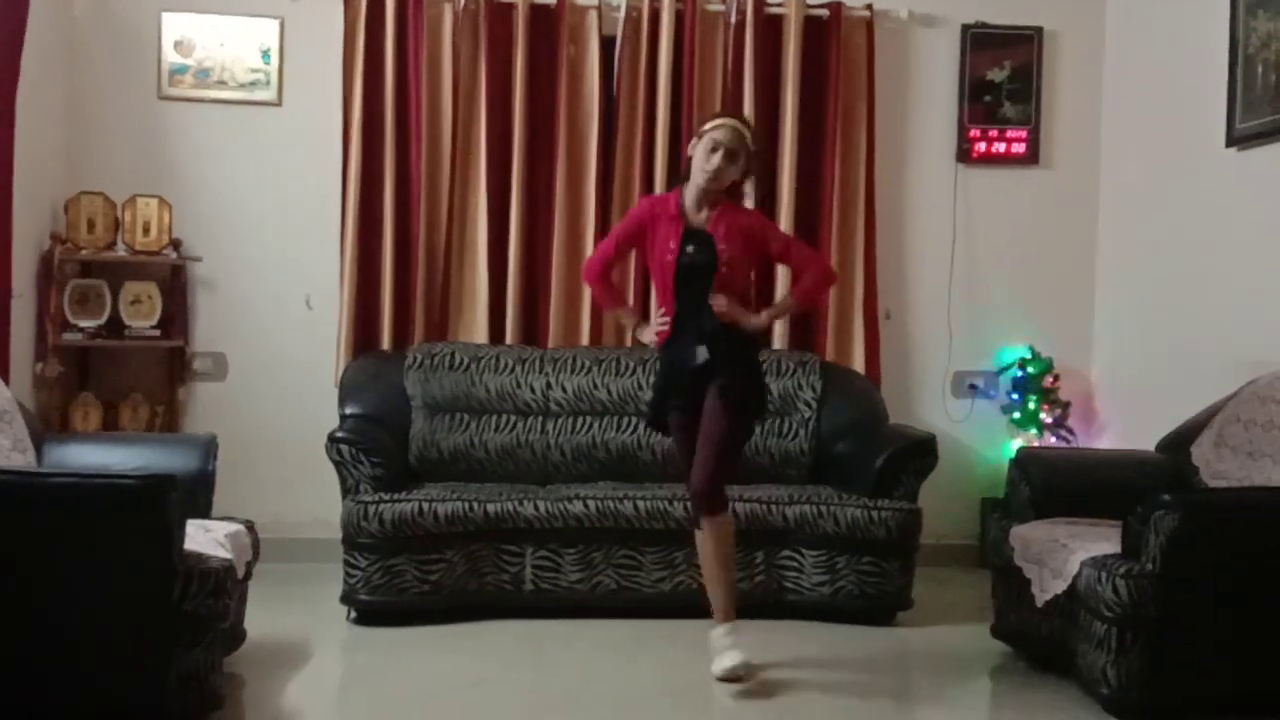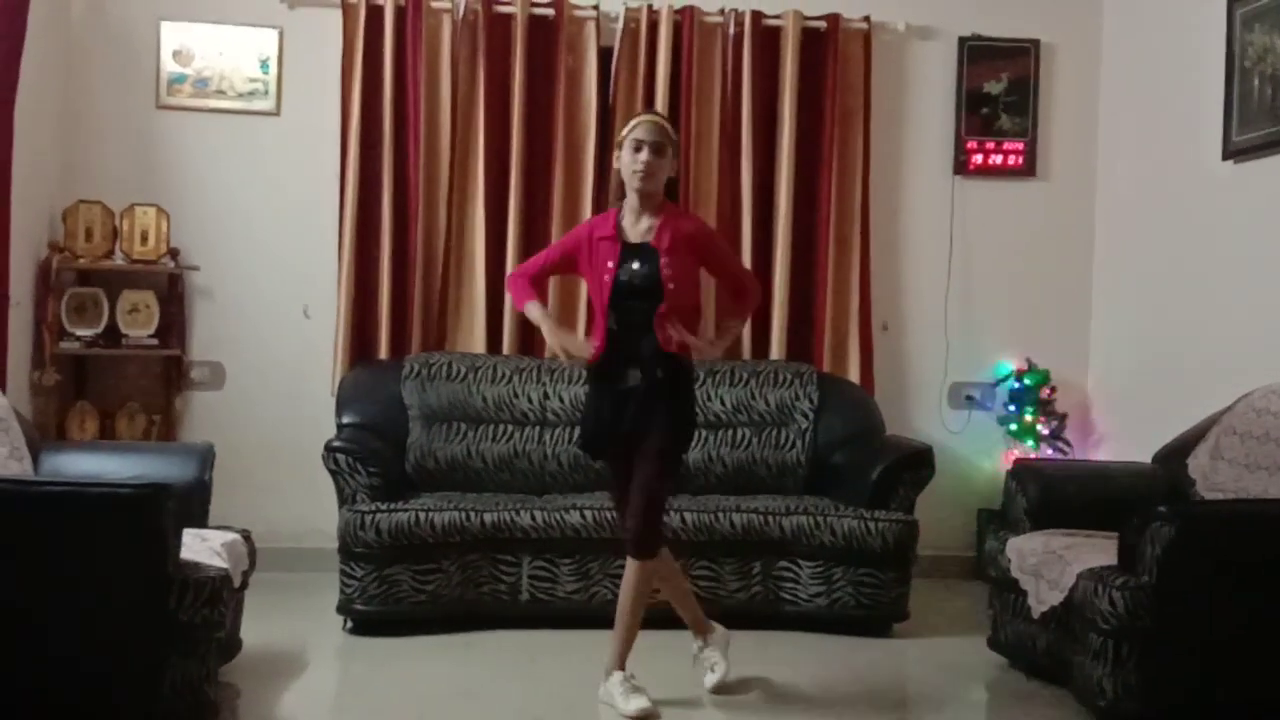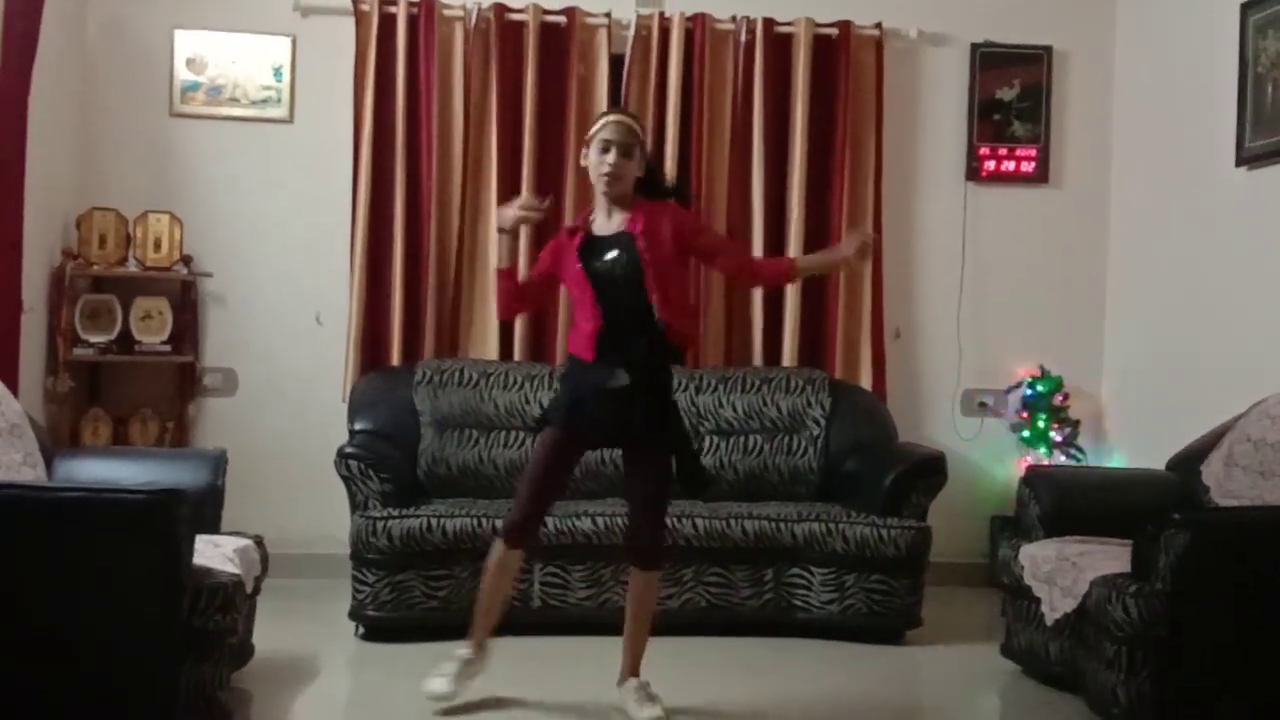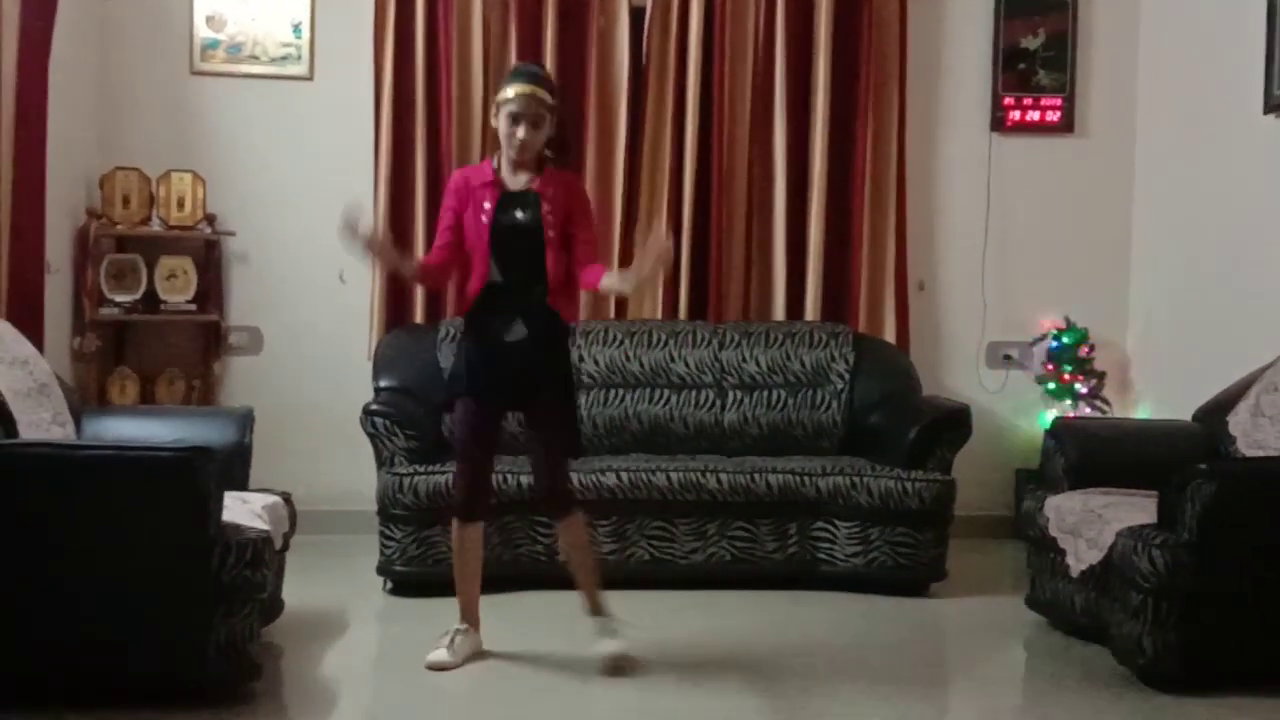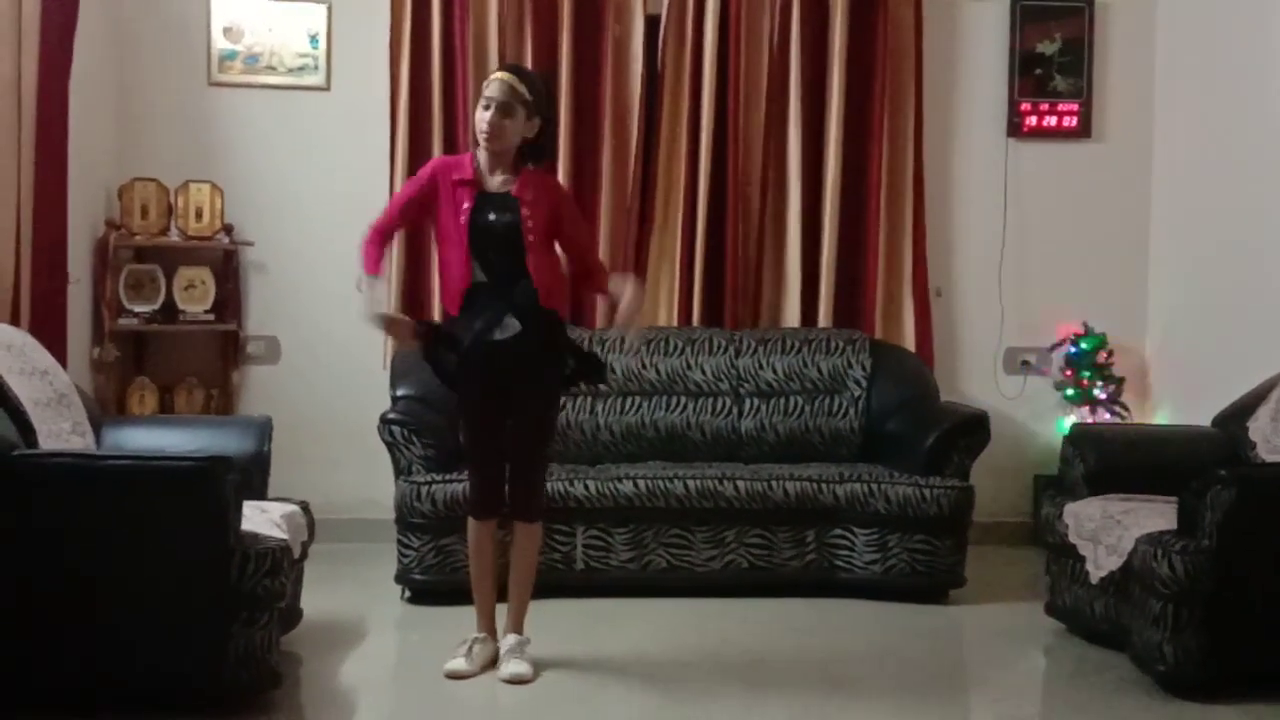
dt=0.7s
person 1, frame 1
left shoulder: (746, 224)
right shoulder: (653, 213)
left elbow: (818, 271)
right elbow: (596, 271)
left wrist: (765, 318)
right wrist: (637, 328)
left hip: (731, 363)
right hip: (680, 365)
left knee: (706, 485)
right knee: (703, 495)
left ankle: (724, 626)
right ankle: (724, 626)
person 1, frame 2
left shoulder: (690, 232)
right shoulder: (592, 235)
left elbow: (747, 291)
right elbow: (522, 279)
left wrist: (717, 343)
right wrist: (553, 332)
left hip: (665, 391)
right hip: (610, 389)
left knee: (640, 530)
right knee: (640, 530)
right ankle: (705, 631)
person 1, frame 3
left shoulder: (674, 226)
right shoulder: (569, 240)
left elbow: (757, 272)
right elbow: (511, 305)
left wrist: (837, 256)
right wrist: (505, 238)
left hip: (648, 392)
right hip: (583, 388)
left knee: (645, 538)
right knee: (521, 521)
right ankle: (473, 650)
person 1, frame 4
left shoulder: (566, 189)
right shoulder: (465, 185)
left elbow: (586, 266)
right elbow: (436, 268)
left wrist: (627, 279)
right wrist: (388, 254)
left hip: (543, 349)
right hip: (481, 346)
left knee: (553, 487)
right knee: (469, 490)
left ankle: (599, 613)
right ankle: (468, 627)
person 1, frame 5
left shoulder: (544, 190)
right shoulder: (444, 175)
left elbow: (583, 261)
right elbow: (385, 232)
left wrist: (622, 286)
left hip: (537, 347)
right hip: (476, 349)
left knee: (526, 493)
right knee: (483, 491)
left ankle: (514, 634)
right ankle: (484, 633)
